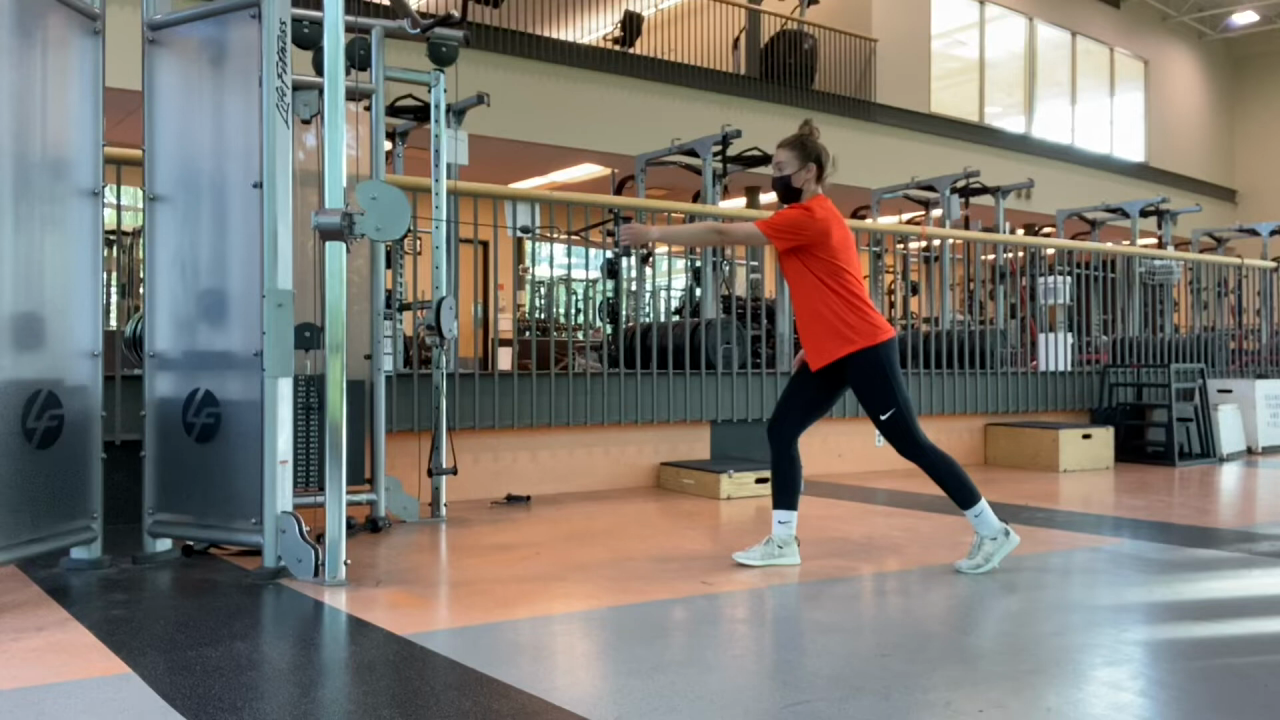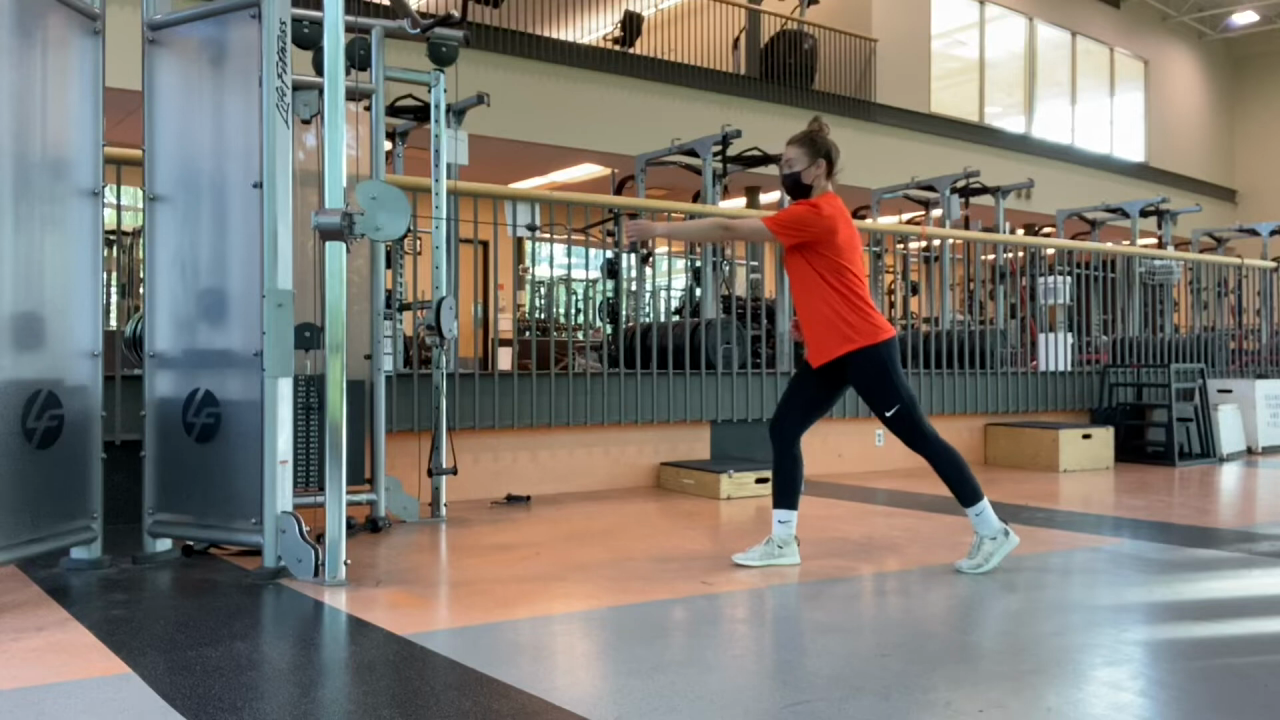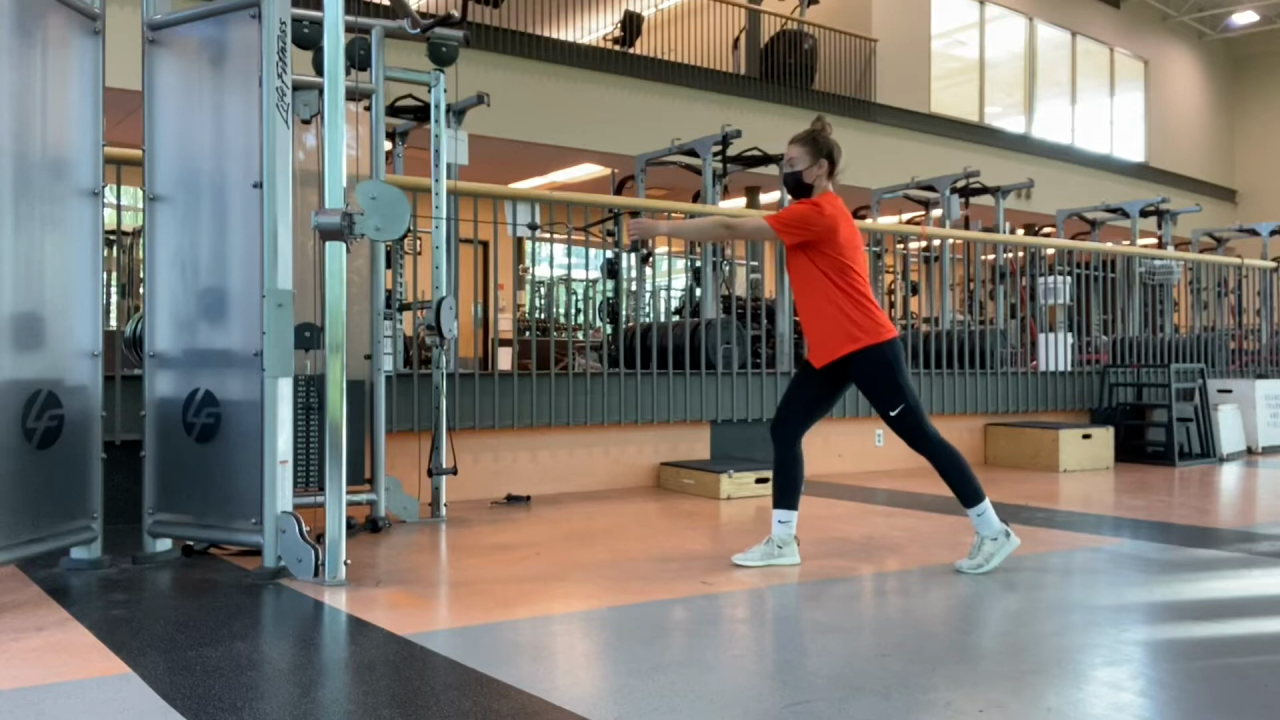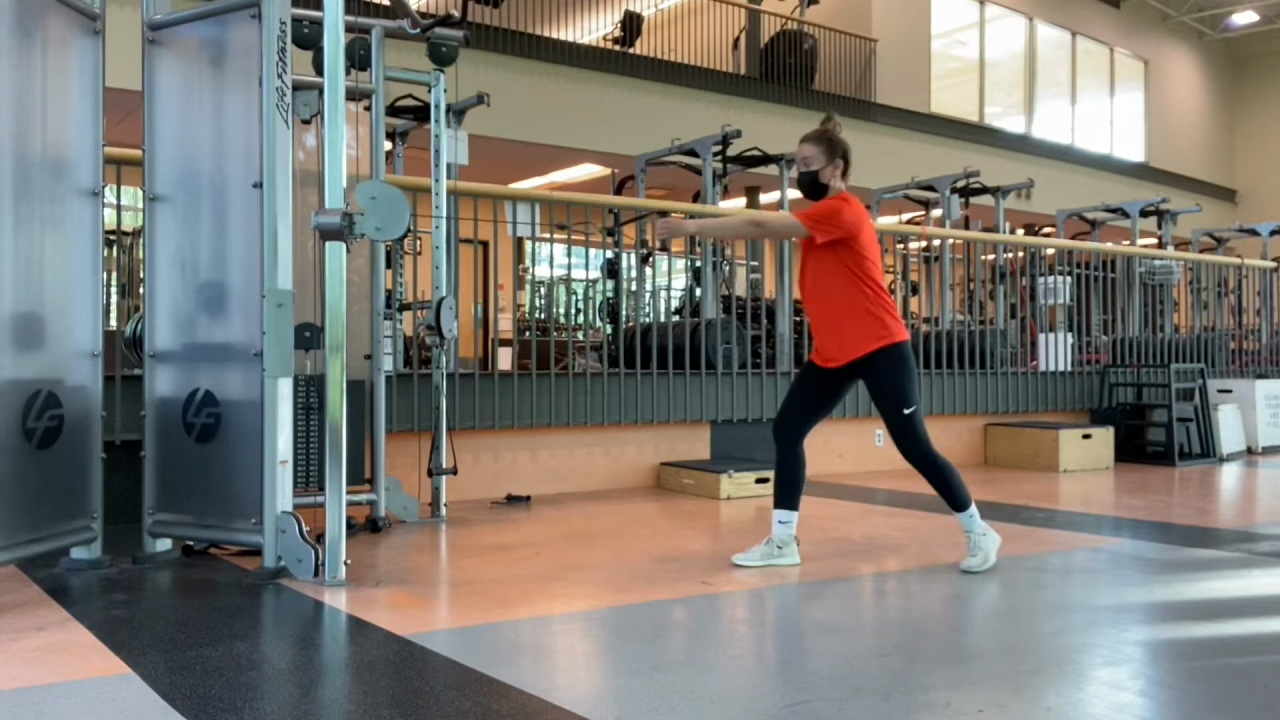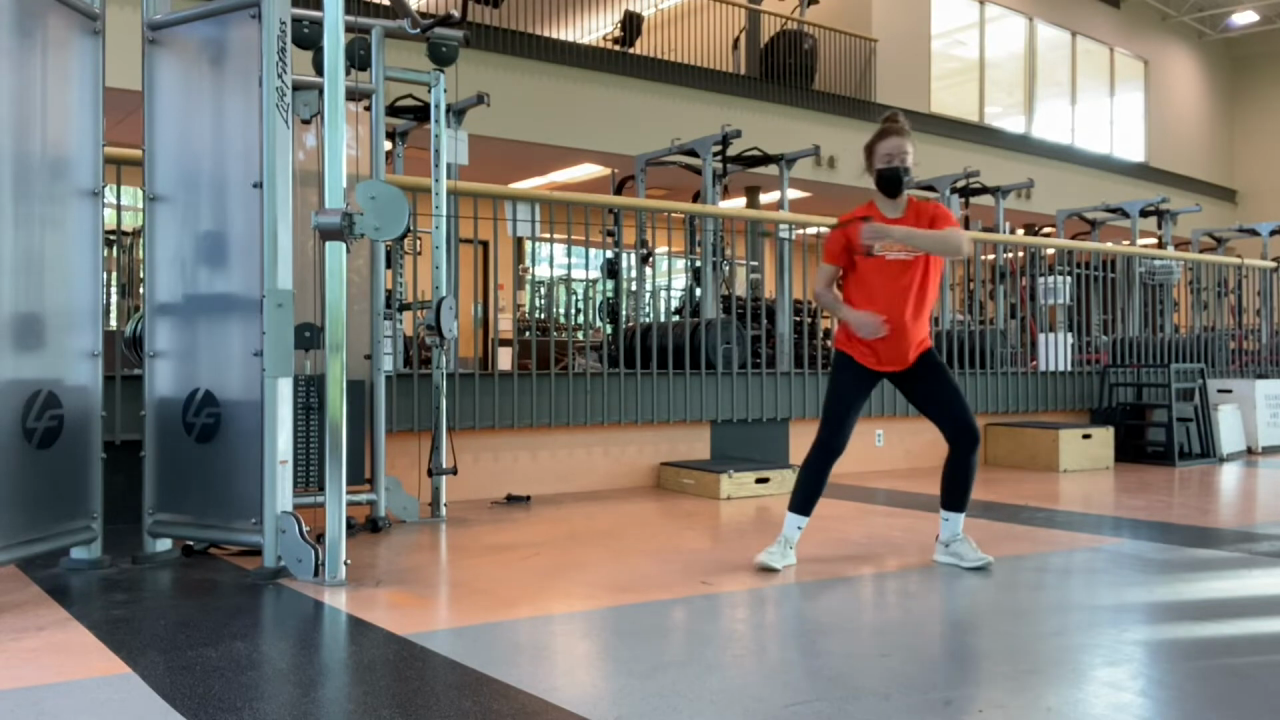
dt=0.4s
person 1, frame 1
left shoulder: (809, 217)
right shoulder: (808, 219)
left elbow: (724, 234)
left wrist: (653, 234)
right wrist: (809, 345)
left hip: (865, 350)
right hip: (830, 354)
left knee: (910, 443)
right knee: (780, 432)
left ankle: (992, 532)
right ankle: (783, 541)
person 1, frame 2
left shoulder: (817, 214)
right shoulder: (815, 216)
left elbow: (730, 229)
left wrist: (659, 230)
right wrist: (807, 320)
left hip: (864, 349)
right hip: (829, 353)
left knee: (919, 437)
right knee: (783, 431)
left ankle: (992, 531)
right ankle: (783, 542)
person 1, frame 3
left shoulder: (818, 212)
right shoulder: (815, 215)
left elbow: (732, 228)
left wrist: (662, 226)
left hip: (869, 348)
right hip: (831, 353)
left knee: (921, 437)
right knee: (784, 431)
left ankle: (993, 531)
right ankle: (782, 541)
person 1, frame 4
left shoulder: (845, 208)
right shoulder: (808, 221)
left elbow: (763, 226)
left wrist: (693, 227)
right wrist: (808, 353)
left hip: (882, 347)
right hip: (830, 355)
left knee: (913, 446)
right knee: (786, 433)
left ankle: (978, 532)
right ankle: (782, 541)
person 1, frame 5
left shoulder: (931, 215)
right shoulder: (851, 224)
left elbow: (962, 246)
right elbow: (820, 288)
left wrist: (901, 235)
right wrist: (849, 315)
left hip: (916, 353)
right hip: (858, 354)
left knee: (966, 434)
right knee: (830, 443)
left ankle: (950, 538)
right ankle: (786, 542)
